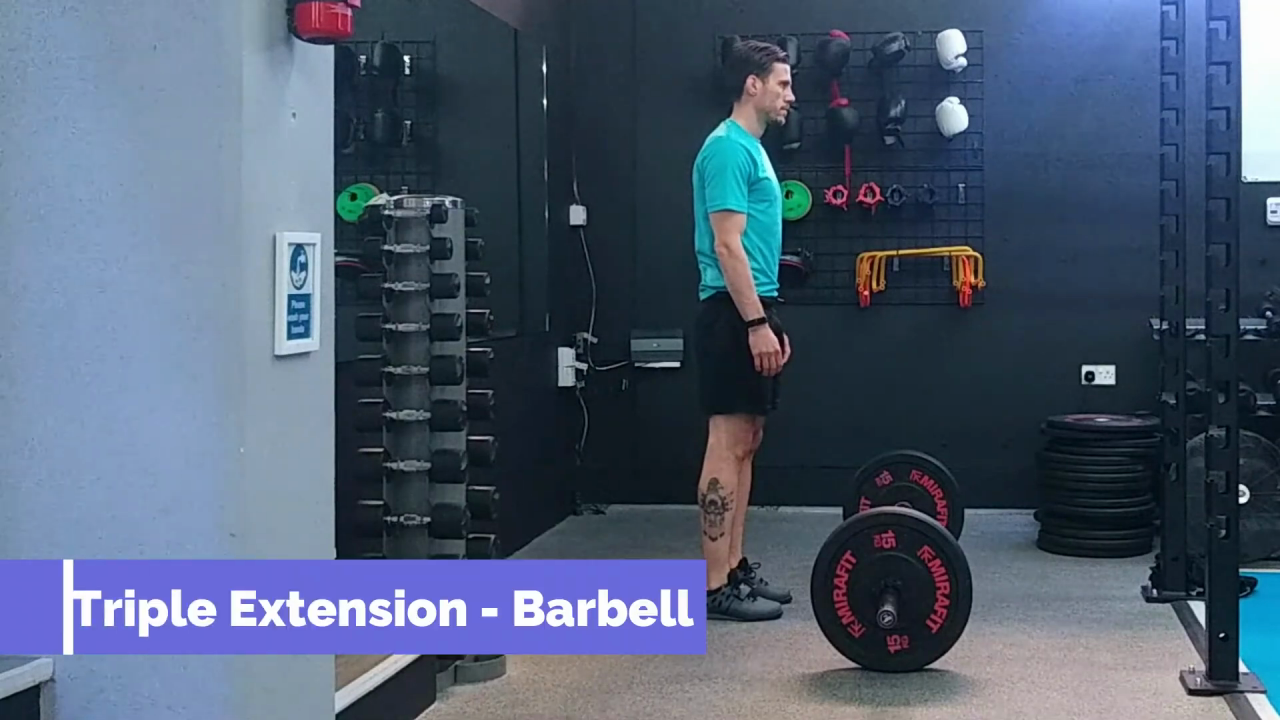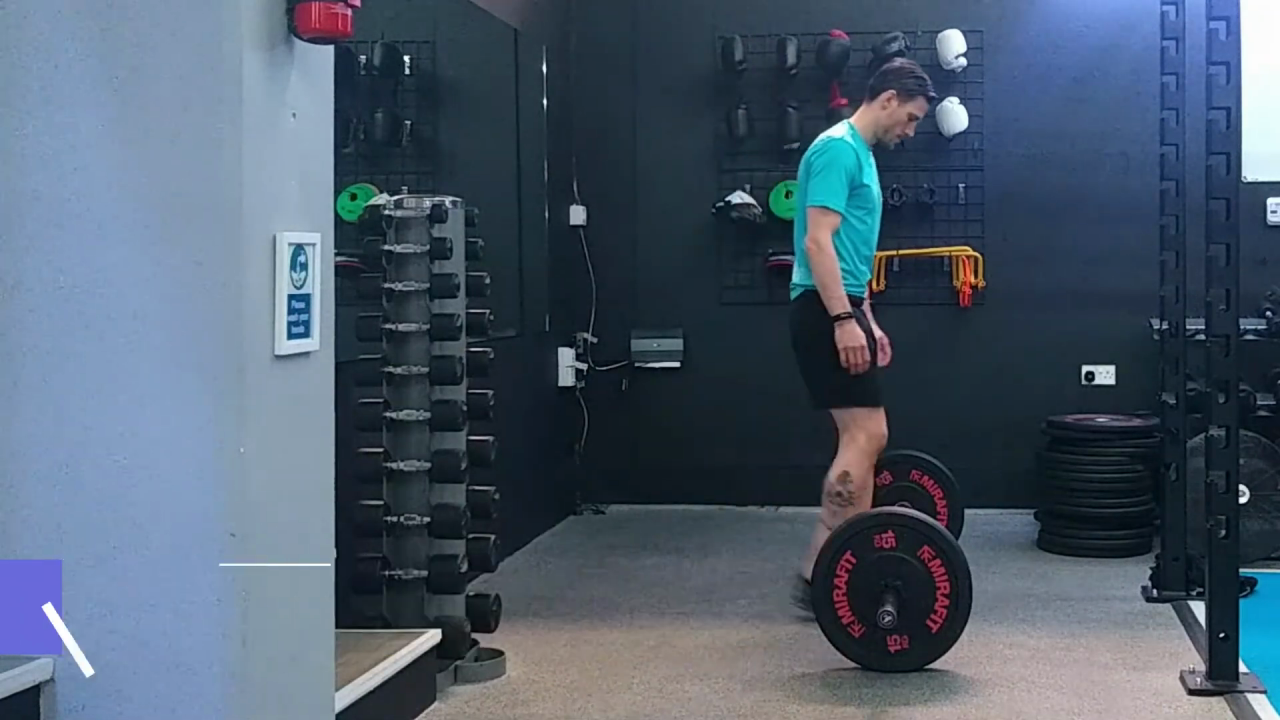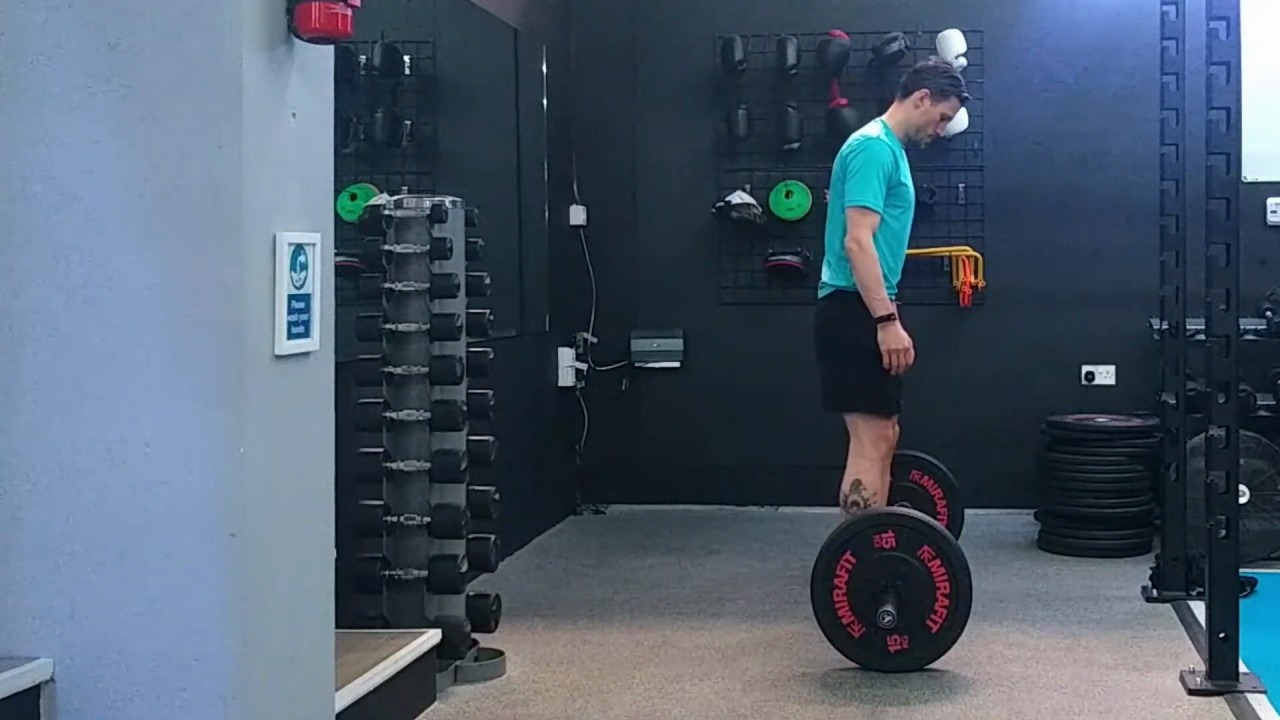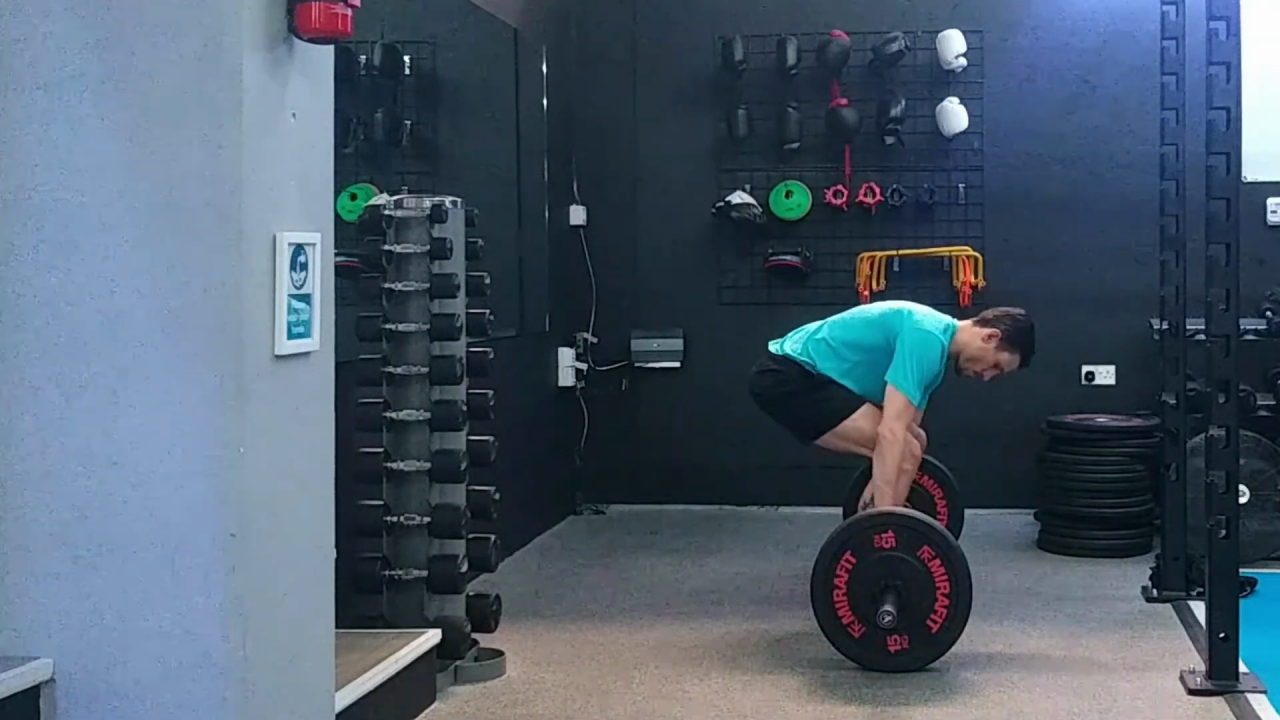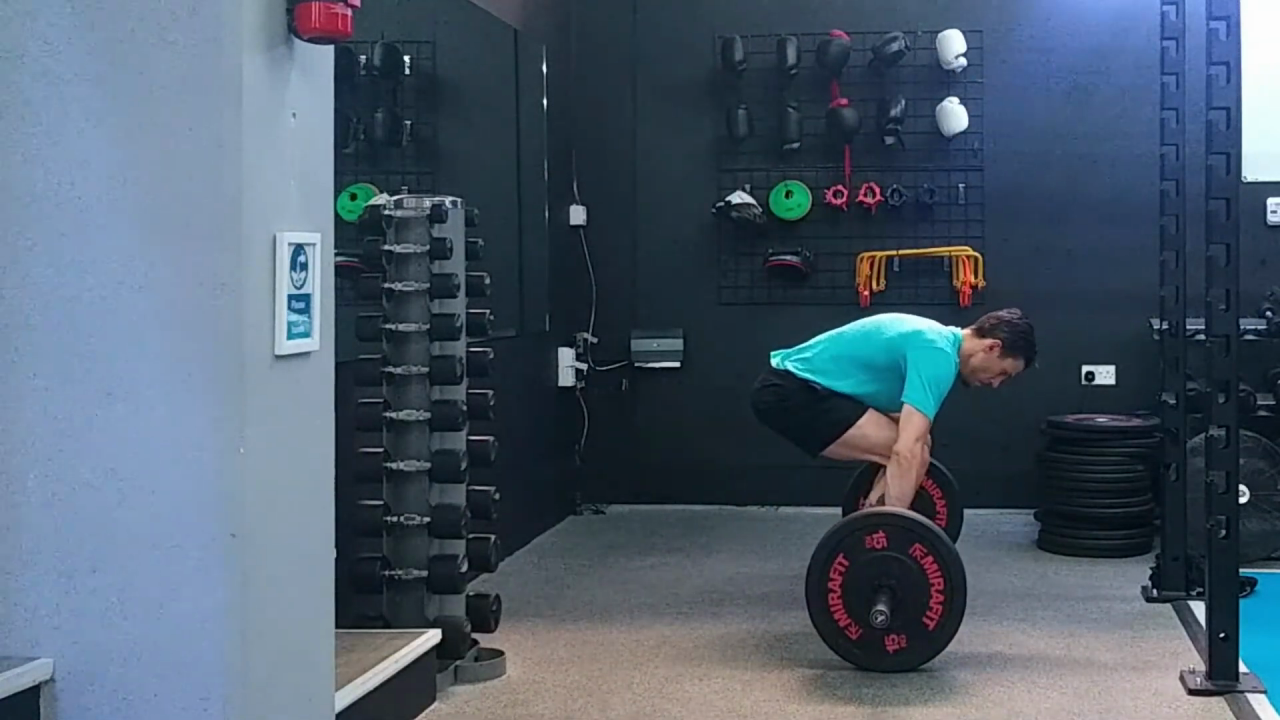
dt=1s
person 1, frame 1
left shoulder: (751, 147)
right shoulder: (728, 147)
right elbow: (728, 246)
left wrist: (769, 320)
right wrist: (756, 323)
left hip: (751, 312)
right hip: (733, 315)
left knee: (745, 445)
right knee: (728, 446)
left ankle: (734, 567)
right ankle: (714, 586)
person 1, frame 2
left shoulder: (859, 153)
right shoulder: (837, 149)
right elbow: (818, 241)
left wrist: (868, 321)
right wrist: (843, 318)
left hip: (844, 308)
right hip: (827, 309)
left knee: (868, 435)
right knee: (866, 435)
right ankle: (822, 569)
person 1, frame 3
left shoulder: (887, 148)
right shoulder: (873, 146)
right elbow: (857, 241)
left wrist: (892, 320)
right wrist: (887, 321)
left hip: (864, 311)
right hip: (854, 311)
left knee: (883, 436)
right knee: (872, 440)
person 1, frame 4
left shoulder: (934, 342)
right shoulder: (927, 339)
left elbow: (901, 432)
right elbow: (889, 432)
left hip: (801, 375)
right hip: (786, 376)
left knee: (912, 444)
right knee: (902, 453)
person 1, frame 5
left shoulder: (935, 341)
right shoulder: (938, 355)
left elbow: (906, 442)
right elbow: (904, 452)
left hip: (796, 385)
right hip: (788, 391)
left knee: (916, 445)
right knee: (914, 452)
